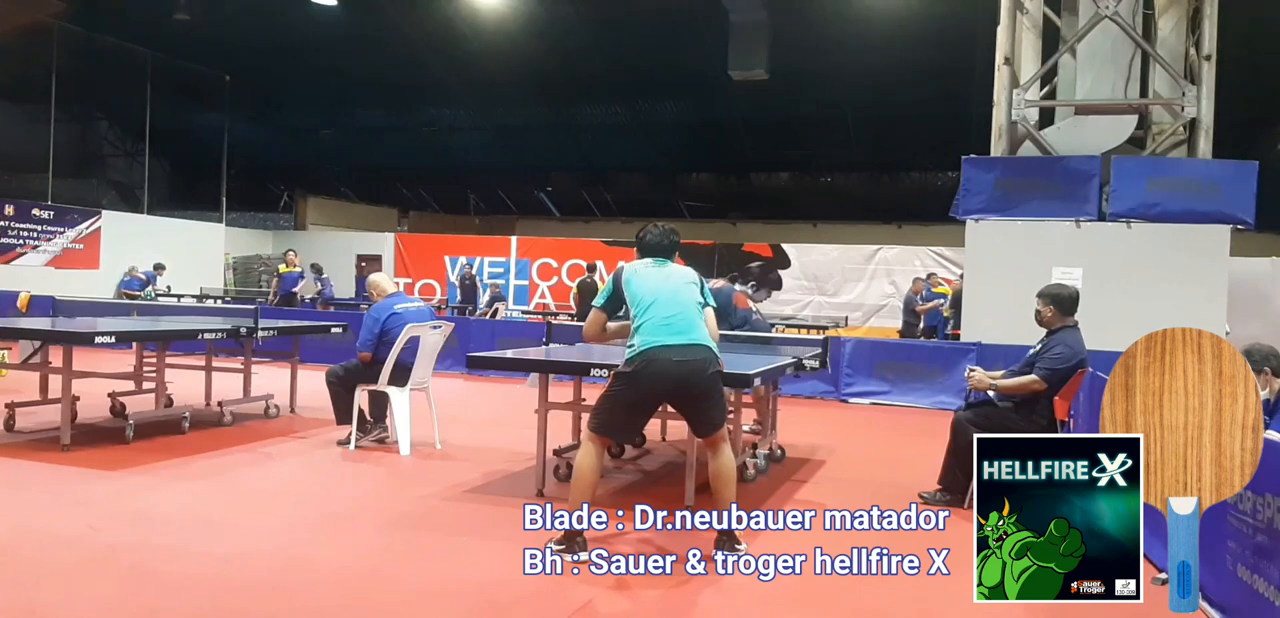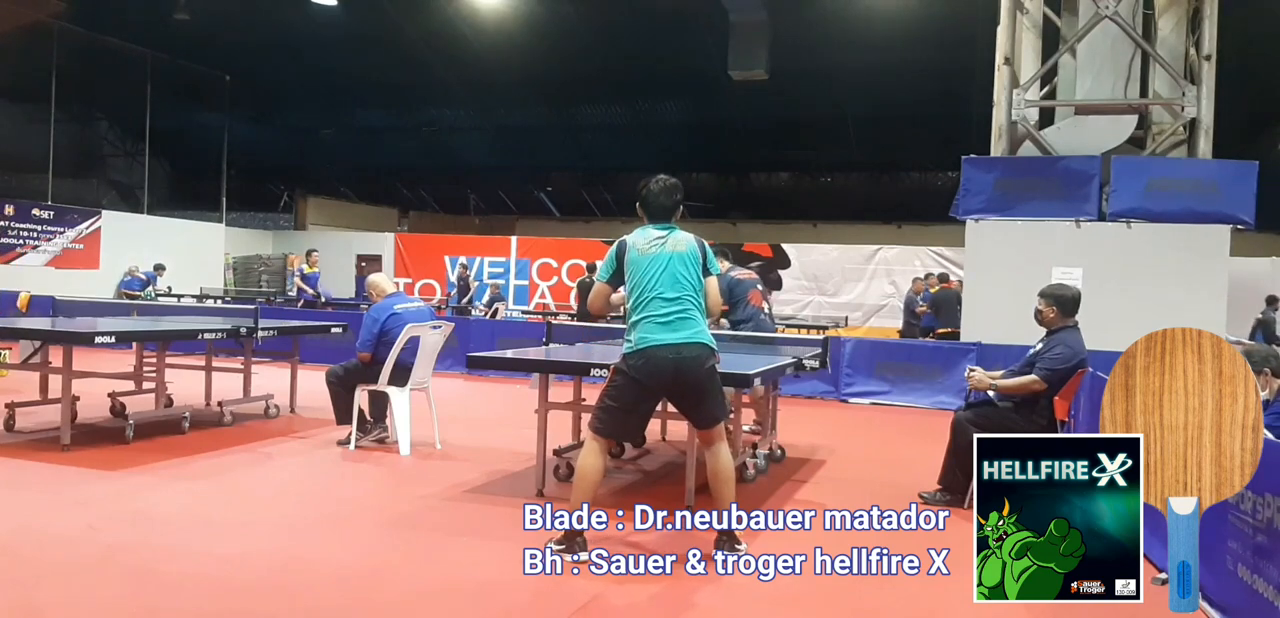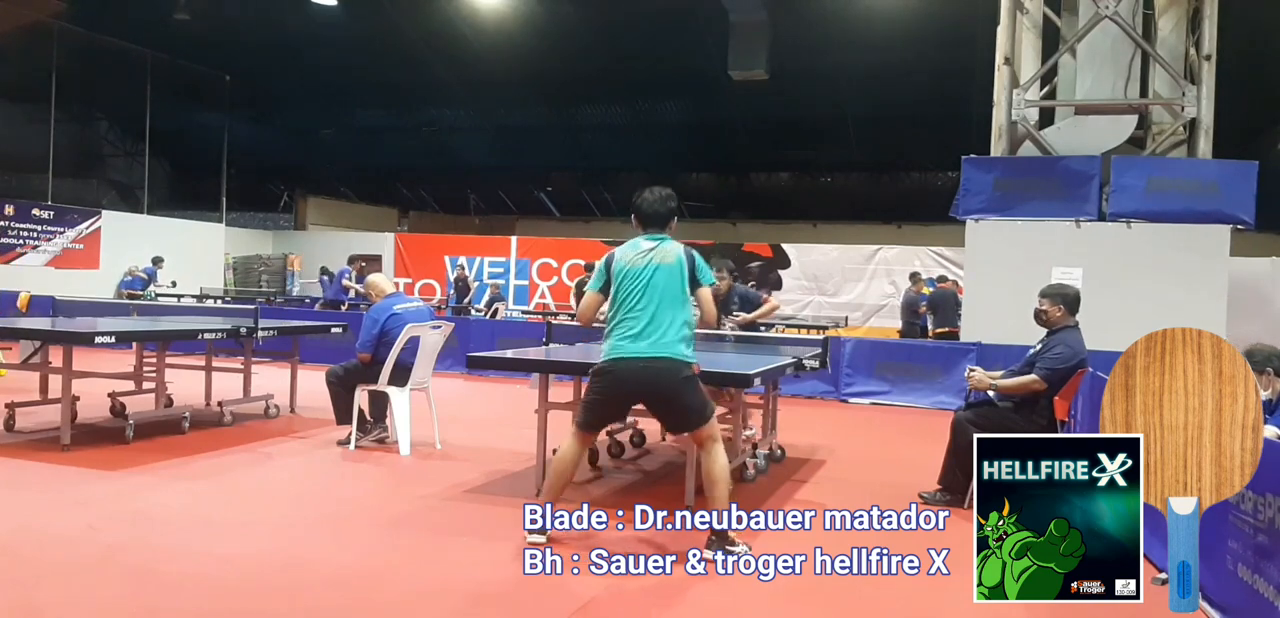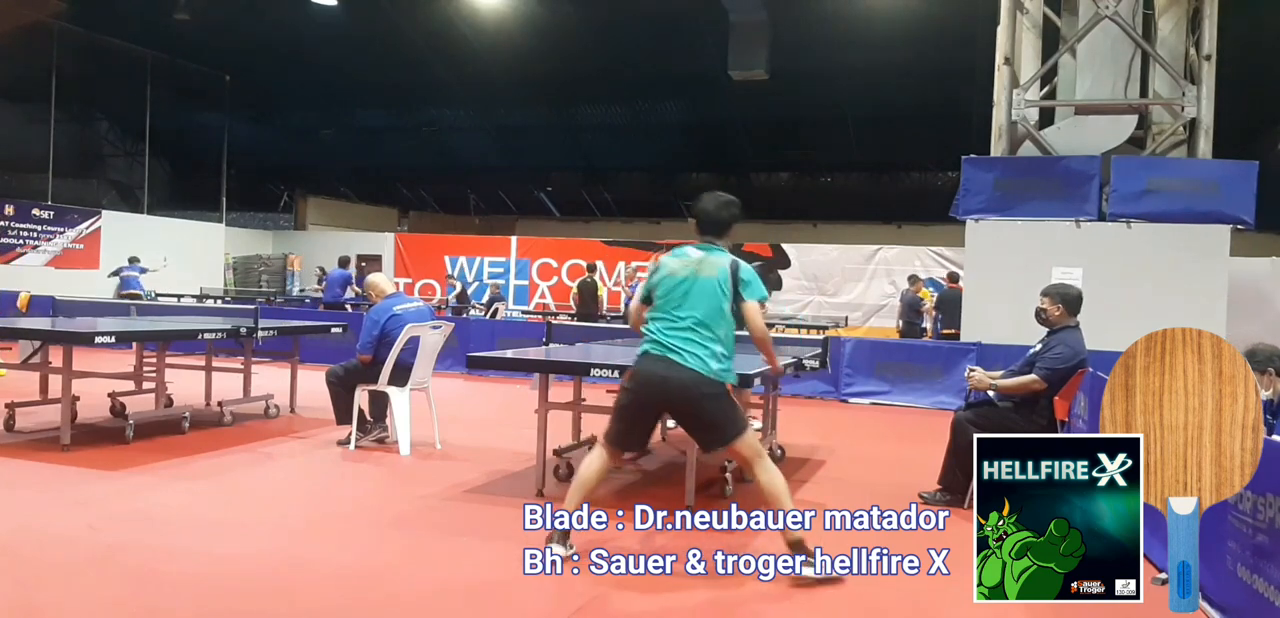
dt=1s
person 1, frame 1
left shoulder: (625, 272)
right shoulder: (691, 275)
left elbow: (591, 332)
right elbow: (713, 334)
left hip: (647, 361)
right hip: (699, 360)
left knee: (594, 439)
right knee: (718, 442)
left ankle: (573, 538)
right ankle: (727, 537)
person 1, frame 2
left shoulder: (626, 246)
right shoulder: (697, 245)
left elbow: (596, 305)
right elbow: (714, 307)
left hip: (643, 355)
right hip: (695, 353)
left knee: (596, 440)
right knee: (715, 440)
left ankle: (574, 537)
right ankle: (727, 537)
person 1, frame 3
left shoulder: (616, 256)
right shoulder: (687, 257)
left elbow: (584, 316)
right elbow: (709, 318)
left hip: (616, 365)
right hip: (671, 366)
left knee: (579, 437)
right knee: (711, 440)
left ankle: (539, 522)
right ankle: (720, 536)
person 1, frame 4
left shoulder: (665, 263)
right shoulder: (737, 269)
left elbow: (636, 320)
right elbow: (758, 329)
right wrist: (773, 360)
left hip: (650, 373)
right hip: (703, 381)
left knee: (607, 449)
right knee: (755, 458)
left ankle: (560, 536)
right ankle: (800, 550)
person 2, frame 1
left shoulder: (1066, 345)
right shoulder: (1058, 337)
left elbow: (1036, 382)
right elbow: (1025, 371)
left wrist: (991, 384)
right wrist: (988, 374)
left hip: (1036, 419)
right hip: (1025, 409)
left knee: (964, 421)
right knee: (964, 412)
left ankle: (955, 491)
right ankle: (961, 484)
person 2, frame 2
left shoulder: (1066, 346)
right shoulder: (1057, 337)
left elbow: (1036, 382)
right elbow: (1024, 371)
left wrist: (991, 385)
right wrist: (988, 374)
left hip: (1035, 419)
right hip: (1025, 409)
left knee: (964, 421)
right knee: (965, 412)
left ankle: (955, 490)
right ankle: (958, 485)
person 2, frame 3
left shoulder: (1066, 345)
right shoulder: (1058, 337)
left elbow: (1036, 382)
right elbow: (1024, 372)
left wrist: (991, 385)
right wrist: (988, 374)
left hip: (1035, 419)
right hip: (1025, 409)
left knee: (964, 421)
right knee: (965, 412)
left ankle: (955, 491)
right ankle: (959, 485)
person 2, frame 4
left shoulder: (1066, 345)
right shoulder: (1058, 337)
left elbow: (1036, 382)
right elbow: (1024, 372)
left wrist: (991, 385)
right wrist: (988, 374)
left hip: (1035, 419)
right hip: (1025, 409)
left knee: (964, 421)
right knee: (965, 411)
left ankle: (955, 491)
right ankle: (959, 485)
person 3, frame 1
left shoulder: (378, 310)
right shoulder: (425, 306)
left elbow: (364, 355)
left hip: (393, 373)
left knee: (334, 375)
right knee: (377, 366)
left ankle: (363, 427)
right ankle: (378, 424)
person 3, frame 2
left shoulder: (378, 310)
right shoulder: (425, 306)
left elbow: (364, 356)
left hip: (394, 373)
left knee: (335, 375)
right knee: (377, 366)
left ankle: (363, 427)
right ankle: (378, 424)
person 3, frame 3
left shoulder: (377, 310)
right shoulder: (424, 306)
left elbow: (364, 356)
left wrist: (364, 356)
left hip: (393, 373)
left knee: (334, 375)
right knee: (377, 366)
left ankle: (363, 428)
right ankle: (378, 424)
person 3, frame 4
left shoulder: (377, 312)
right shoulder: (424, 306)
left elbow: (364, 357)
left wrist: (363, 357)
left hip: (394, 373)
left knee: (334, 375)
right knee: (377, 366)
left ankle: (363, 428)
right ankle: (378, 424)
